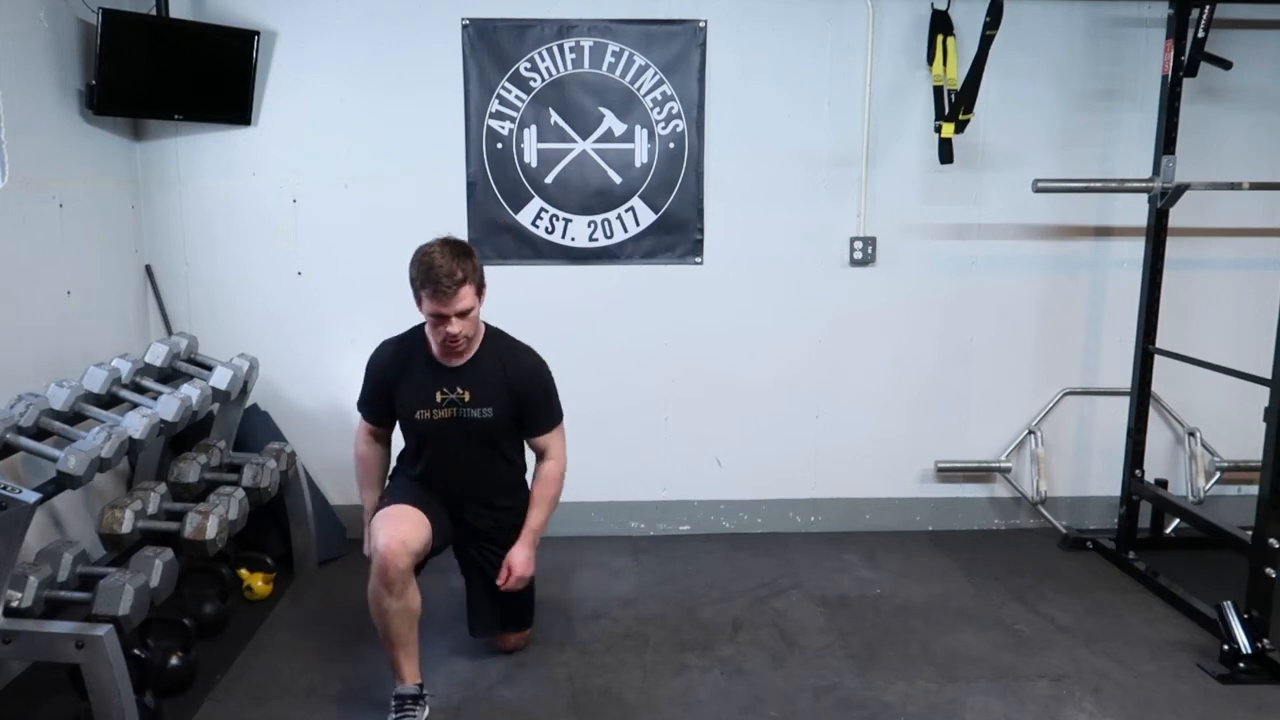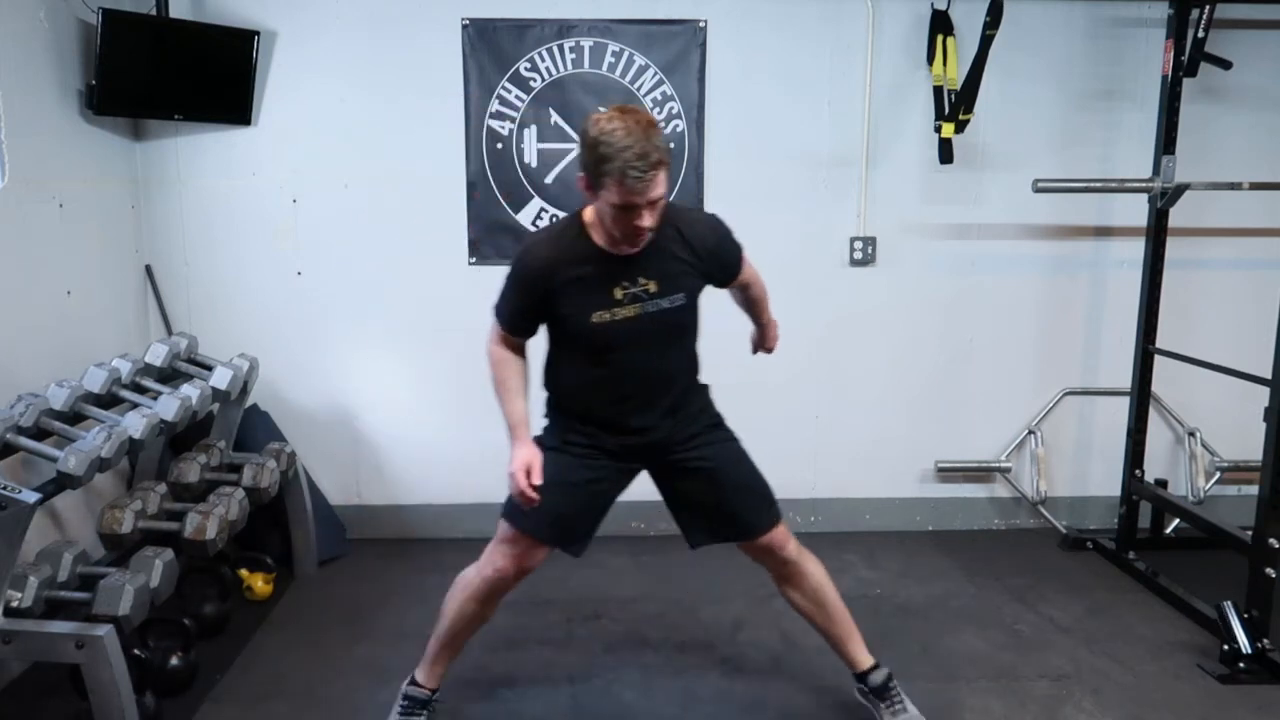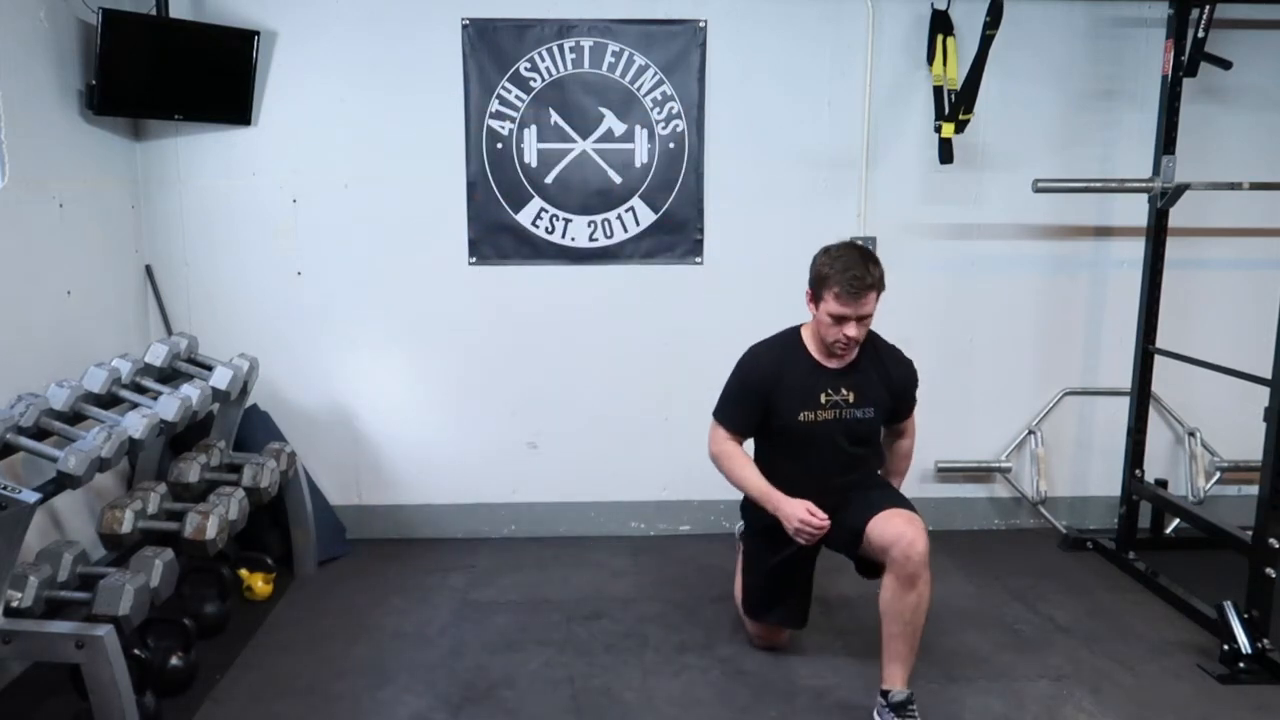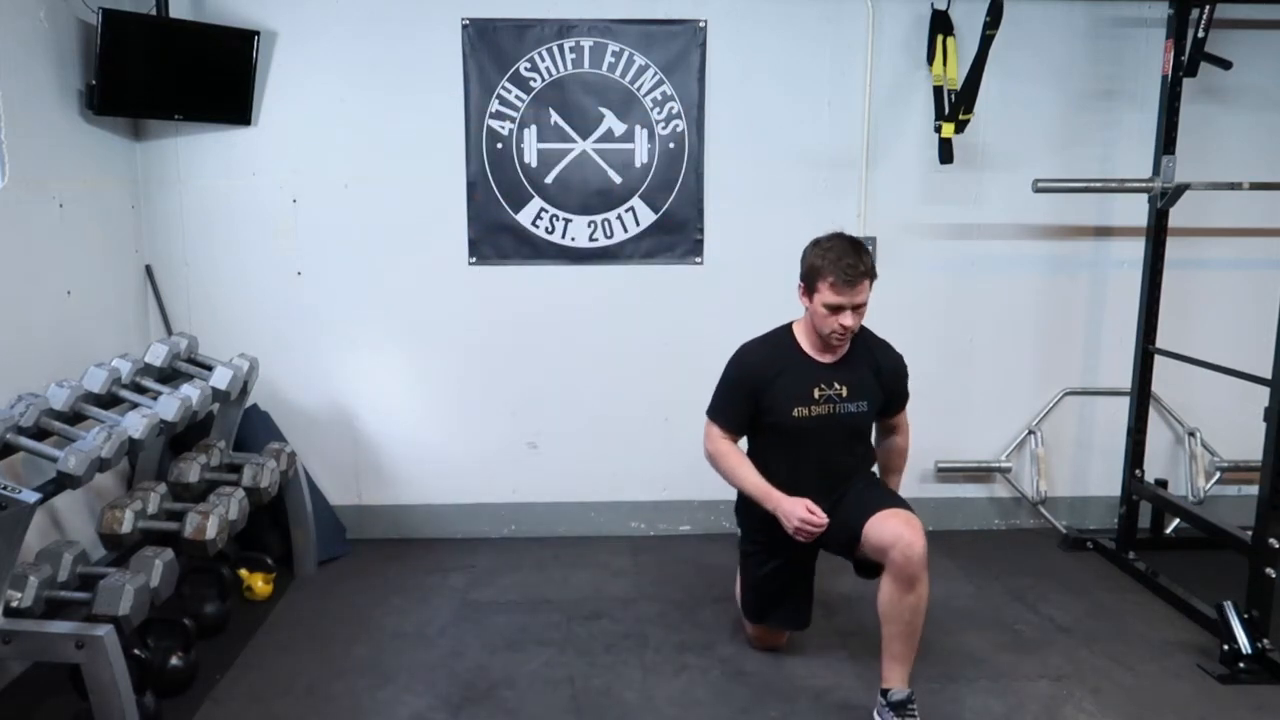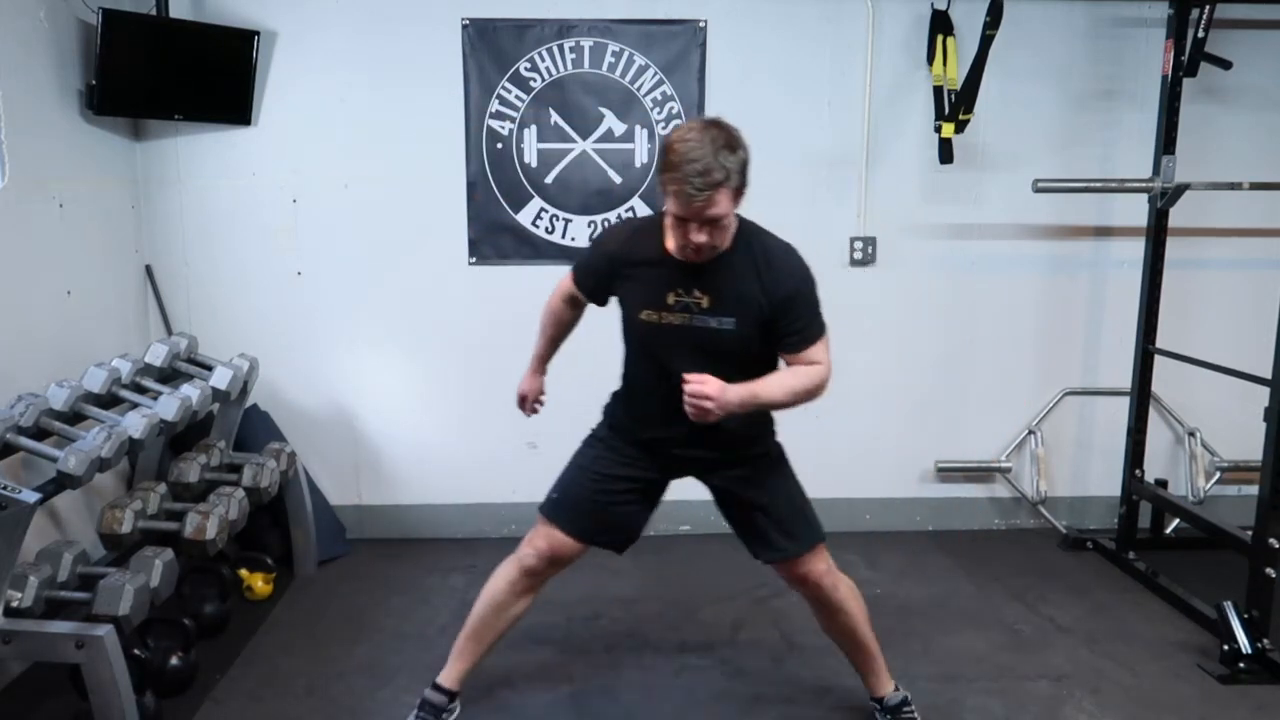
dt=1s
person 1, frame 1
left shoulder: (522, 367)
right shoulder: (390, 361)
left elbow: (551, 456)
right elbow: (371, 438)
left wrist: (528, 542)
right wrist: (371, 518)
left hip: (498, 509)
right hip: (422, 491)
left knee: (510, 640)
right knee: (389, 551)
left ankle: (478, 570)
person 1, frame 2
left shoulder: (698, 235)
right shoulder: (545, 261)
left elbow: (743, 279)
right elbow: (507, 344)
left wrist: (765, 323)
right wrist: (521, 439)
left hip: (685, 422)
right hip: (584, 433)
left knee: (778, 549)
right knee: (505, 563)
person 1, frame 3
left shoulder: (893, 367)
right shoulder: (765, 364)
left elbow: (902, 434)
right elbow: (722, 444)
left wrist: (887, 496)
right wrist: (779, 506)
left hip: (857, 493)
right hip: (780, 506)
left knee: (910, 544)
right knee: (766, 637)
right ankle: (749, 543)
person 1, frame 4
left shoulder: (882, 361)
right shoulder: (757, 361)
right elbow: (717, 443)
left wrist: (885, 502)
right wrist: (778, 505)
left hip: (851, 493)
right hip: (776, 508)
left knee: (908, 544)
right knee: (766, 638)
right ankle: (752, 568)
person 1, frame 5
left shoulder: (778, 269)
right shoulder: (625, 247)
left elbow: (814, 372)
right elbow: (568, 298)
left wrist: (736, 397)
right wrist: (537, 368)
left hip: (736, 440)
right hip: (635, 433)
left knee: (812, 573)
right knee: (538, 554)
